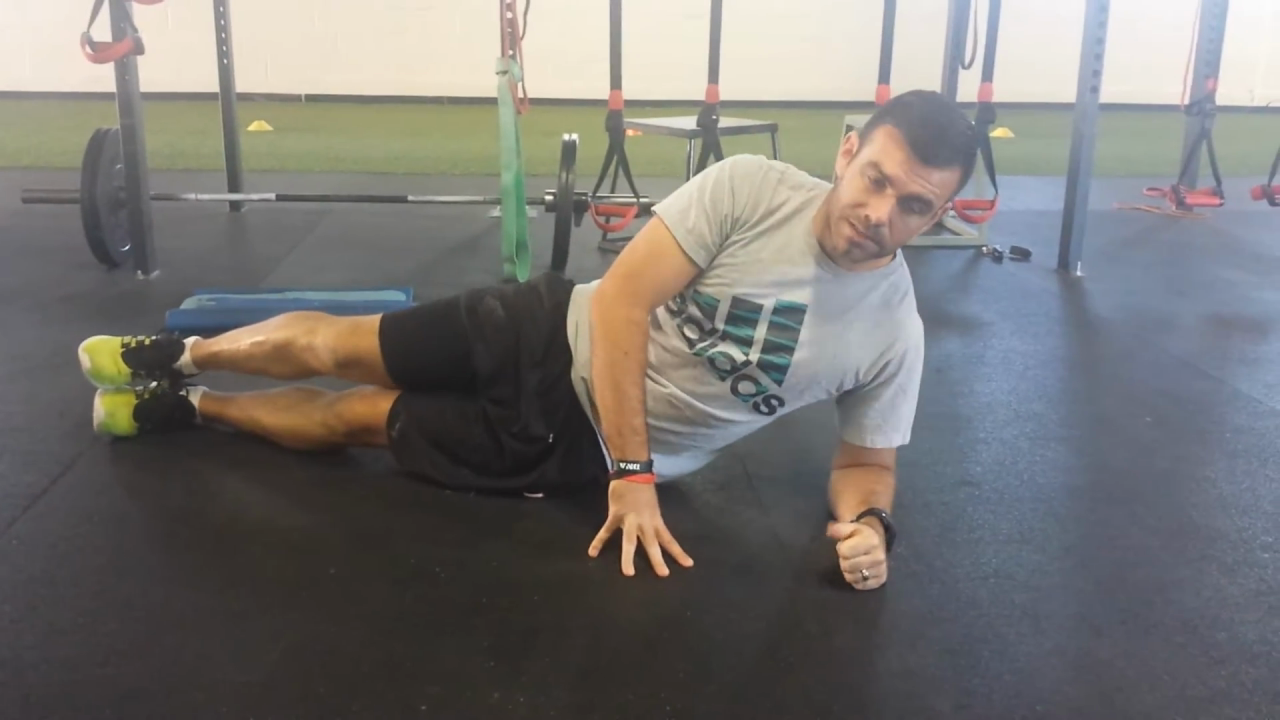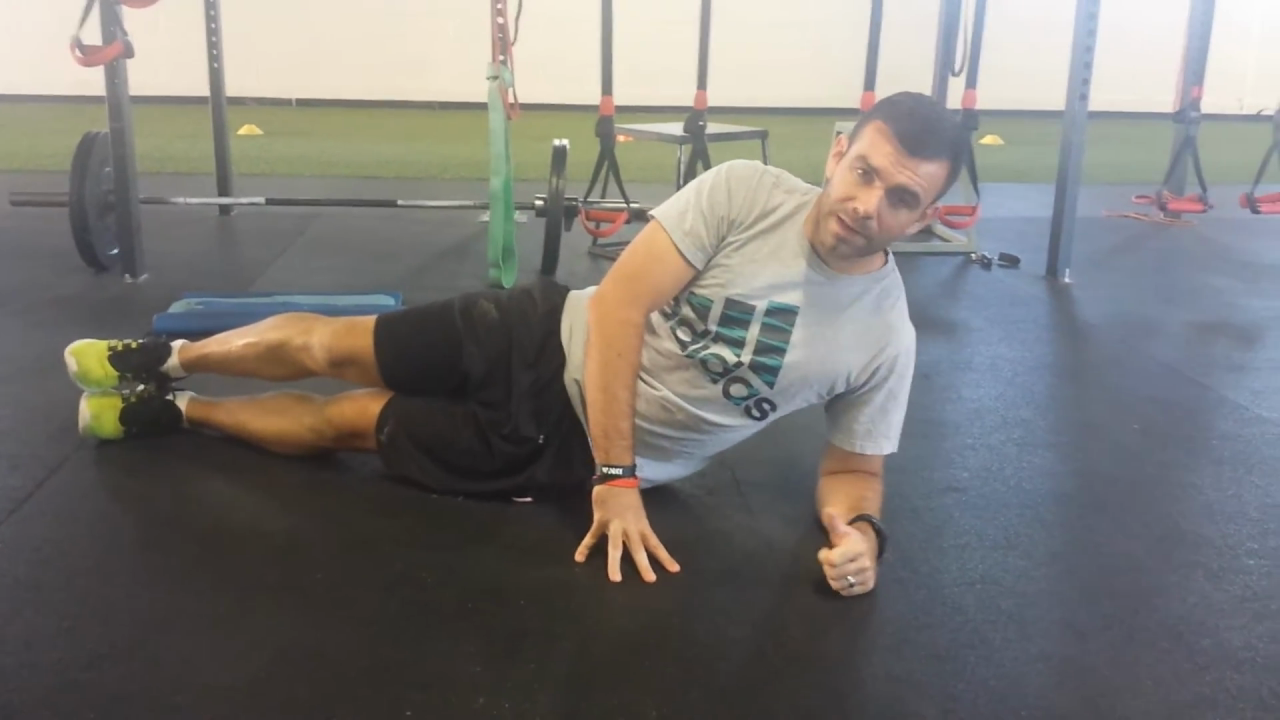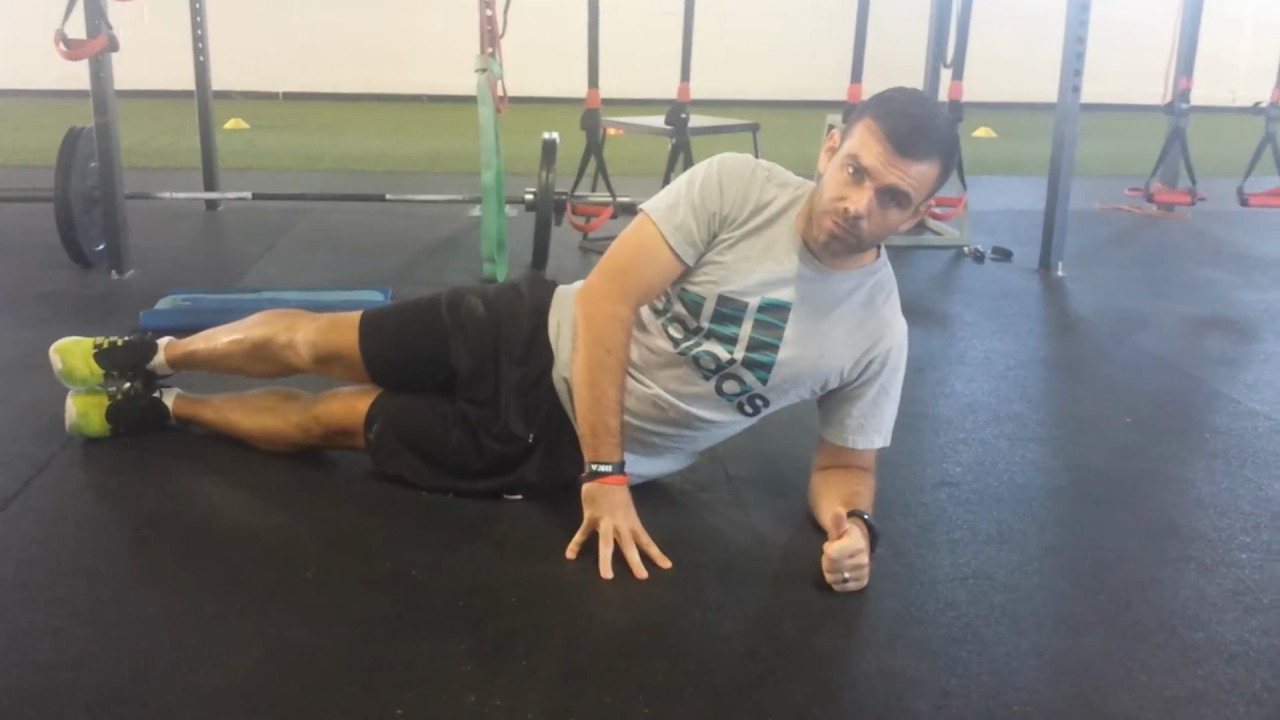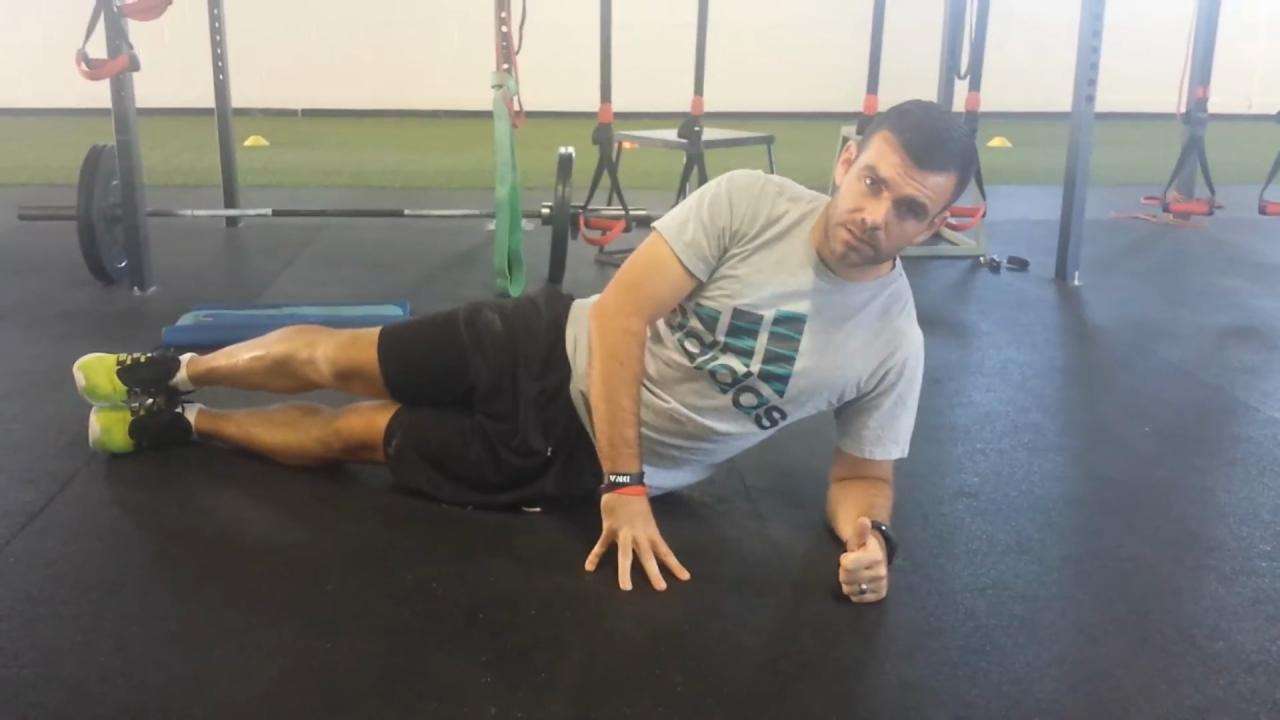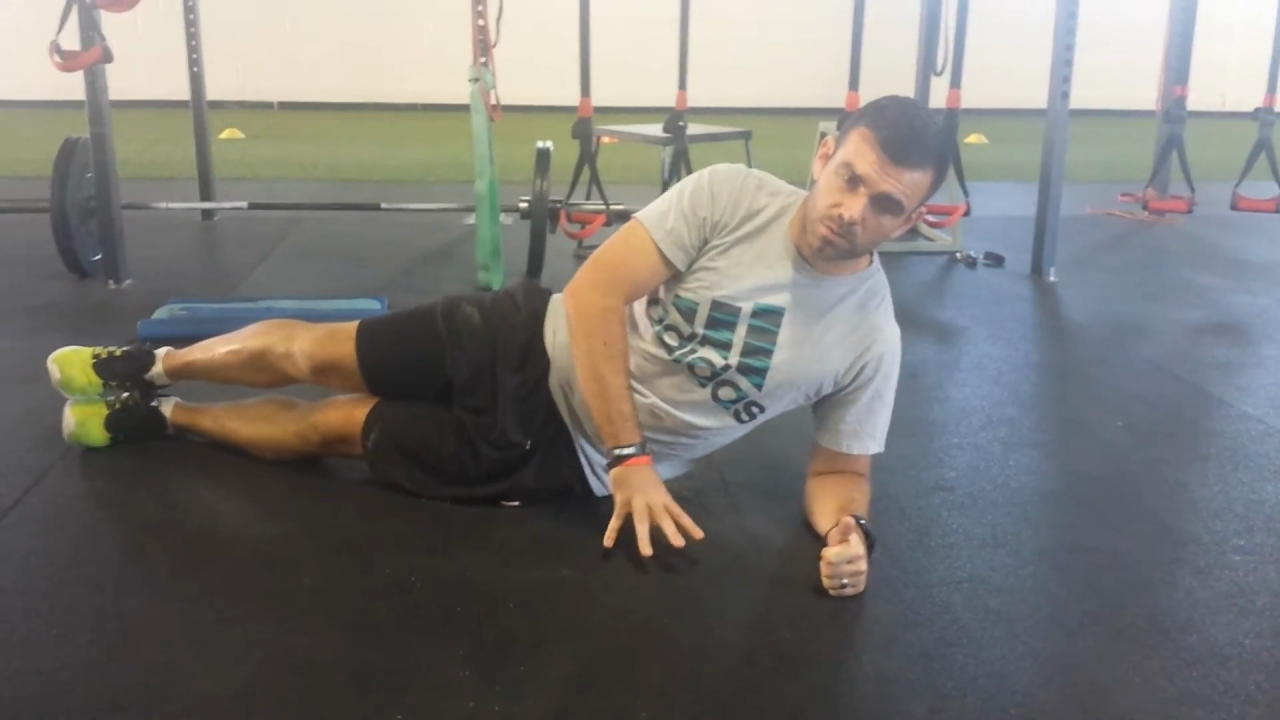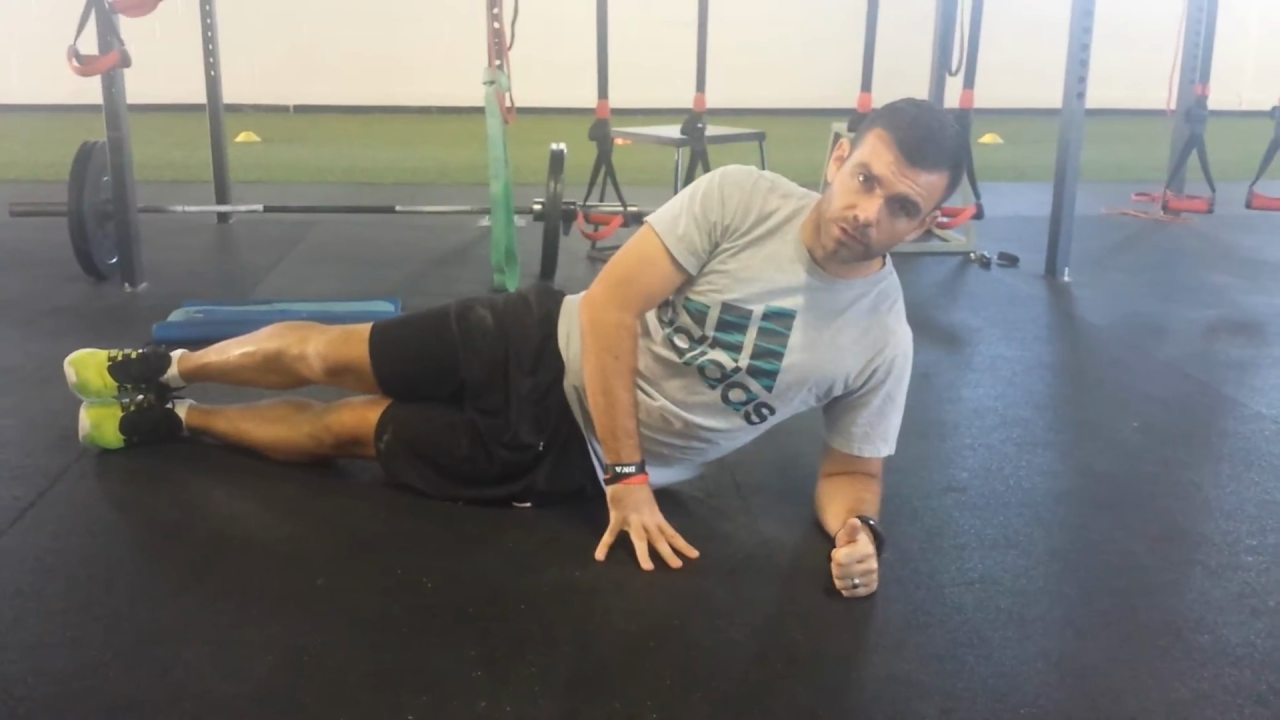
dt=0.5s
person 1, frame 1
left shoulder: (894, 338)
right shoulder: (749, 187)
left elbow: (866, 461)
right elbow: (621, 302)
left wrist: (869, 524)
right wrist: (635, 476)
left hip: (570, 444)
right hip: (554, 335)
left knee: (354, 418)
right knee: (332, 348)
left ankle: (185, 407)
right ankle: (177, 357)
person 1, frame 2
left shoulder: (885, 340)
right shoulder: (744, 192)
left elbow: (852, 468)
right elbow: (617, 306)
left wrist: (859, 530)
right wrist: (619, 475)
left hip: (557, 447)
right hip: (546, 338)
left knee: (348, 420)
right knee: (327, 346)
left ankle: (173, 412)
right ankle: (167, 362)
person 1, frame 3
left shoulder: (878, 335)
right shoulder: (736, 184)
left elbow: (845, 462)
right elbow: (607, 300)
left wrist: (852, 526)
right wrist: (608, 475)
left hip: (549, 444)
right hip: (533, 334)
left knee: (333, 417)
right knee: (311, 344)
left ankle: (159, 409)
right ankle: (151, 357)
person 1, frame 4
left shoulder: (893, 345)
right shoulder: (748, 201)
left elbow: (862, 474)
right elbow: (620, 315)
left wrist: (870, 537)
right wrist: (628, 487)
left hip: (563, 456)
right hip: (550, 348)
left knee: (354, 433)
right knee: (331, 361)
left ankle: (184, 424)
right ankle: (175, 374)
person 1, frame 5
left shoulder: (870, 341)
right shoulder: (730, 194)
left elbow: (840, 467)
right elbow: (596, 293)
left wrist: (849, 532)
right wrist: (634, 459)
left hip: (557, 454)
right hip: (532, 343)
left knee: (334, 424)
right knee: (314, 353)
left ankle: (162, 417)
right ankle: (149, 367)
person 1, frame 6
left shoulder: (882, 342)
right shoulder: (741, 197)
left elbow: (850, 470)
right elbow: (609, 306)
left wrist: (858, 531)
right wrist: (631, 478)
left hip: (558, 454)
right hip: (543, 344)
left knee: (346, 427)
right knee: (324, 355)
left ankle: (175, 420)
right ankle: (165, 370)
